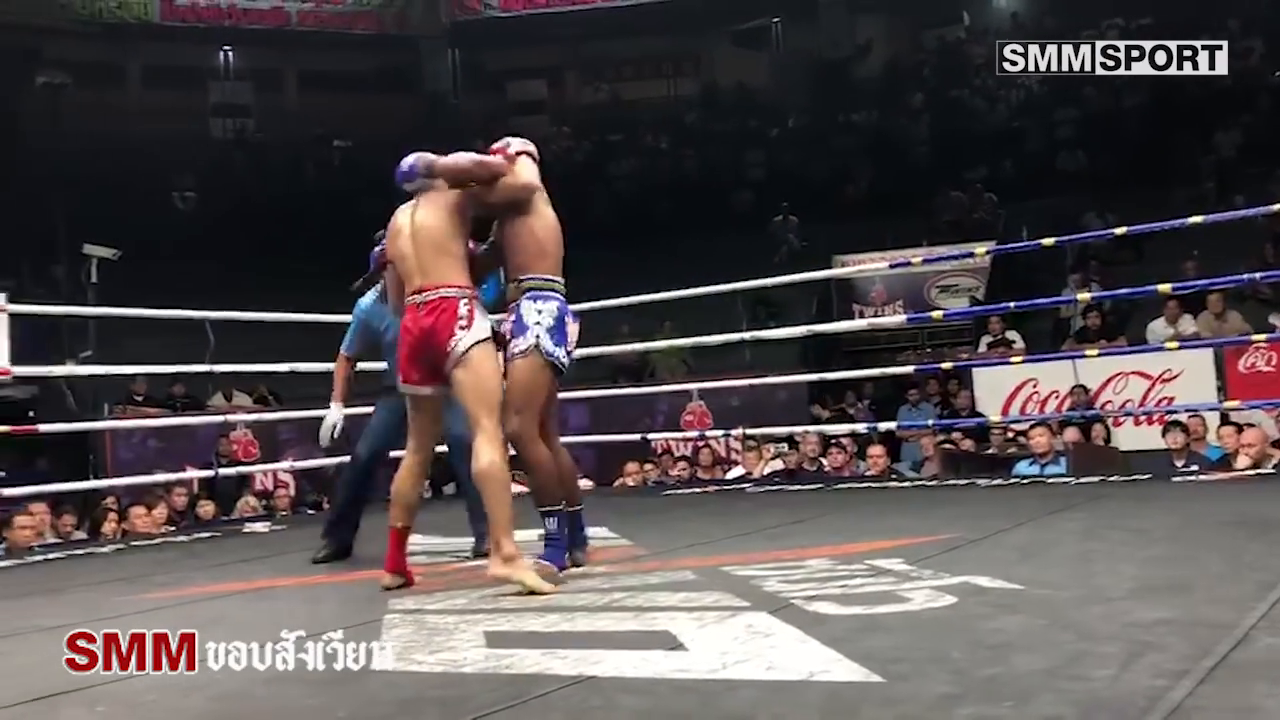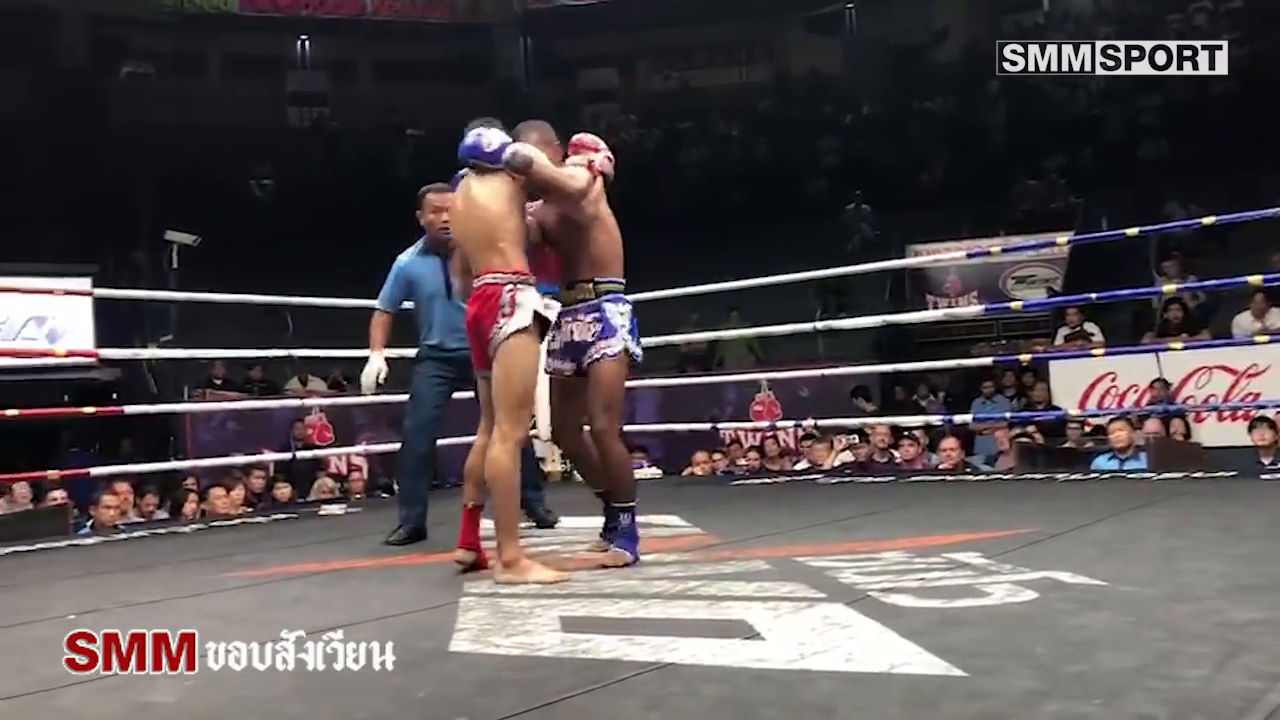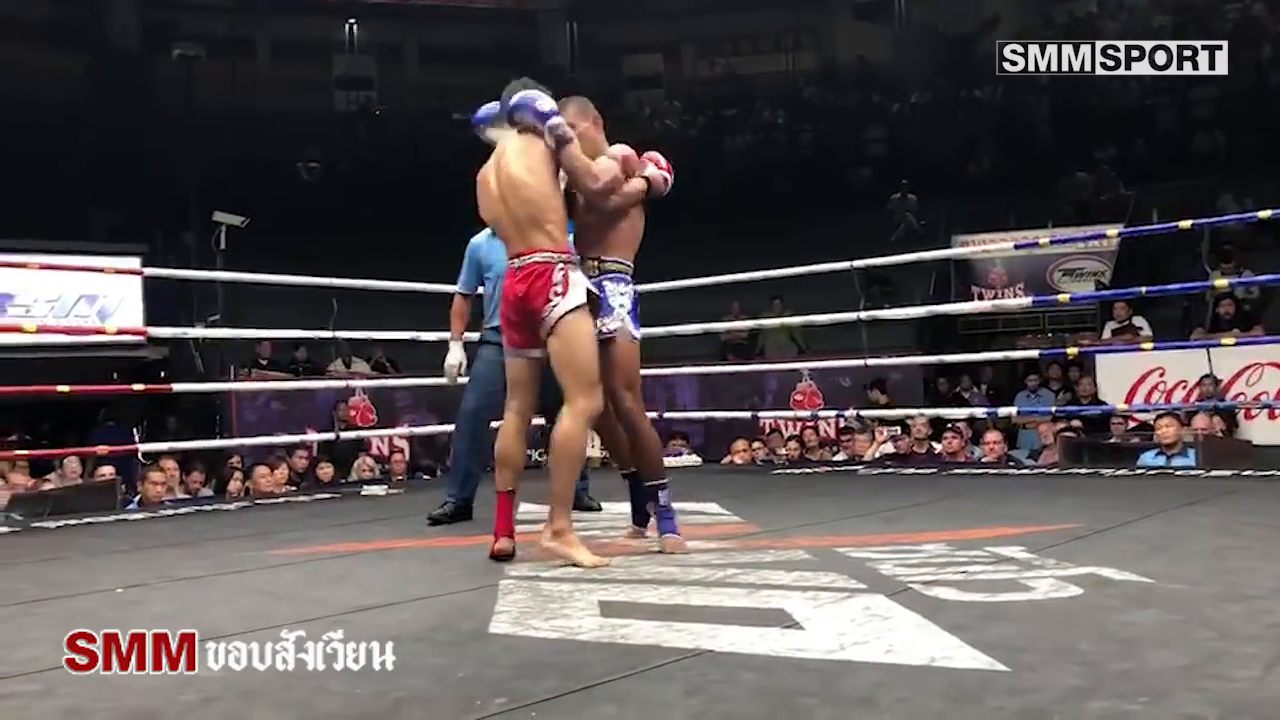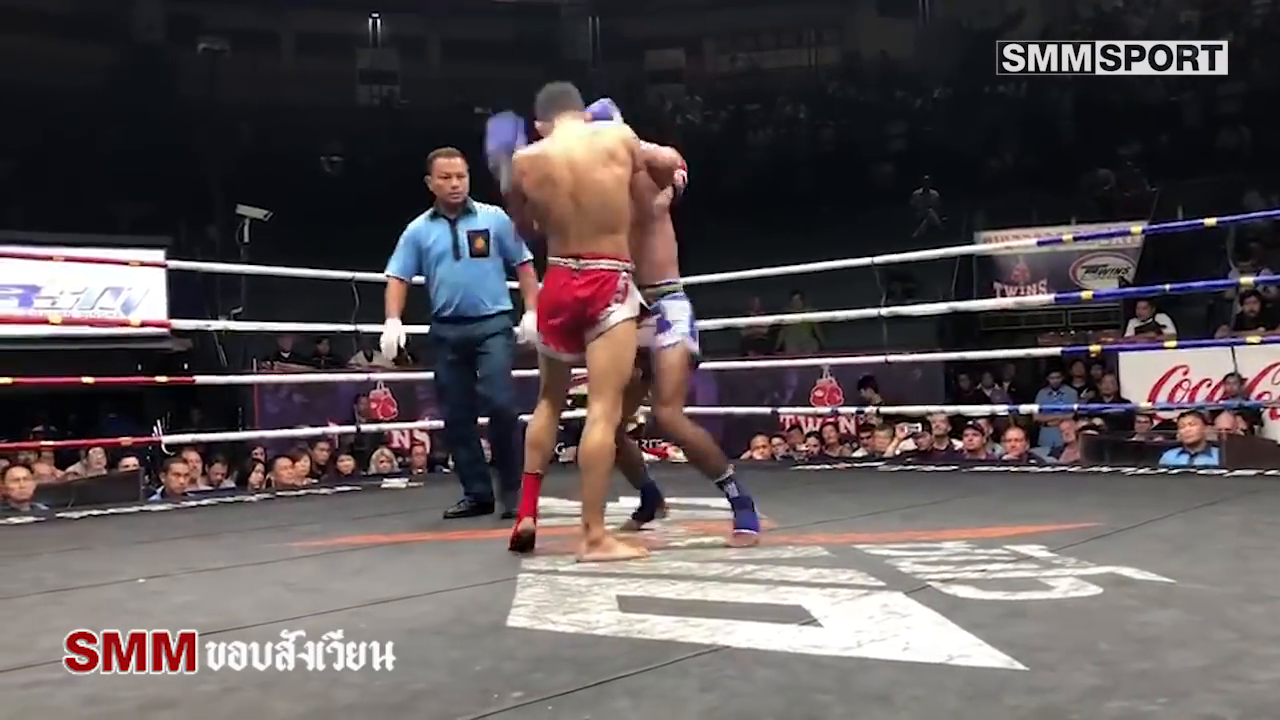
dt=0.5s
person 1, frame 1
left shoulder: (397, 221)
right shoulder: (451, 191)
right elbow: (477, 165)
right wrist: (498, 164)
left hip: (413, 325)
right hip: (456, 315)
left knee: (418, 449)
right knee: (490, 431)
left ankle: (395, 564)
right ankle: (506, 554)
person 1, frame 2
left shoulder: (457, 199)
right shoulder: (504, 161)
left hip: (478, 303)
right hip: (508, 300)
left knee: (491, 427)
right knee: (512, 430)
left ankle: (469, 542)
right ankle: (511, 557)
person 1, frame 3
left shoulder: (485, 176)
right shoulder: (539, 138)
right elbow: (594, 183)
left hip: (513, 284)
right hip: (554, 279)
left knee: (516, 410)
right knee: (584, 402)
left ankle: (503, 532)
right ankle: (560, 528)
person 1, frame 4
left shoulder: (526, 161)
right shoulder: (617, 135)
right elbow: (670, 165)
left hip: (558, 283)
right hip: (609, 285)
left knee: (549, 399)
right knee: (605, 410)
left ankle: (526, 514)
right ankle: (594, 536)
person 2, frame 1
left shoulder: (521, 174)
right shoulder: (504, 217)
left elbow: (511, 186)
left hip: (539, 310)
right hip: (529, 313)
left knee: (520, 428)
right knee: (545, 436)
left ankle: (557, 541)
right ankle: (571, 538)
person 2, frame 2
left shoulder: (581, 171)
right shoulder: (538, 209)
left elbow: (573, 195)
left wrist: (518, 158)
left hip: (605, 312)
right hip: (570, 317)
left knee: (603, 426)
right knee: (566, 431)
left ankle: (625, 533)
right ankle: (617, 513)
person 2, frame 3
left shoulder: (623, 157)
left elbow: (603, 196)
left hip: (611, 289)
left knee: (626, 405)
right knee: (598, 411)
left ankle: (665, 512)
right ankle: (642, 497)
person 2, frame 4
left shoulder: (641, 177)
left hip: (667, 308)
right hip: (639, 314)
left knee: (668, 418)
left ankle: (743, 508)
right ankle: (651, 500)
person 3, frame 1
right shoulder: (369, 306)
right elbow: (347, 356)
right wrist: (336, 406)
right hip: (401, 388)
left knee: (460, 438)
right knee: (364, 456)
left ankle: (484, 532)
right ankle: (339, 538)
person 3, frame 2
right shoulder: (409, 262)
right elbow: (384, 310)
right wrist: (376, 354)
right hip: (436, 358)
right knee: (416, 435)
left ankle: (533, 503)
right ankle: (411, 521)
person 3, frame 3
right shoulder: (480, 244)
right elbow: (464, 294)
right wrist: (455, 344)
right hip: (497, 341)
right knee: (472, 412)
left ankle: (577, 490)
right ankle: (458, 499)
person 3, frame 4
left shoulder: (494, 218)
right shoulder: (418, 230)
left elbow: (523, 265)
right elbow: (397, 279)
left wrist: (531, 312)
right wrist: (392, 321)
left hip: (492, 325)
right hip: (446, 331)
left knee: (499, 401)
right knee: (457, 417)
left ankle: (510, 487)
right ankle: (479, 493)
